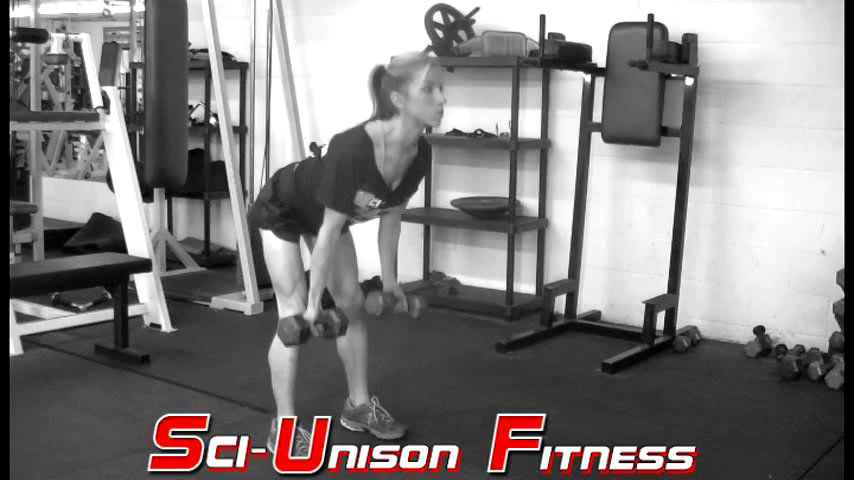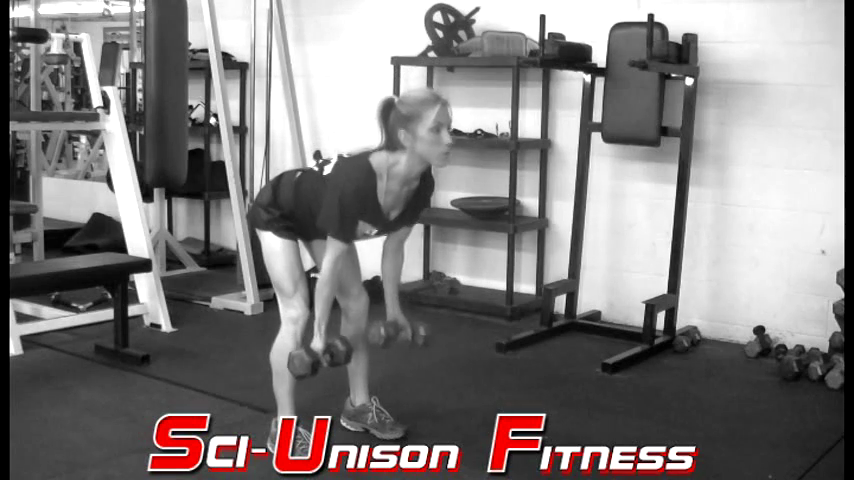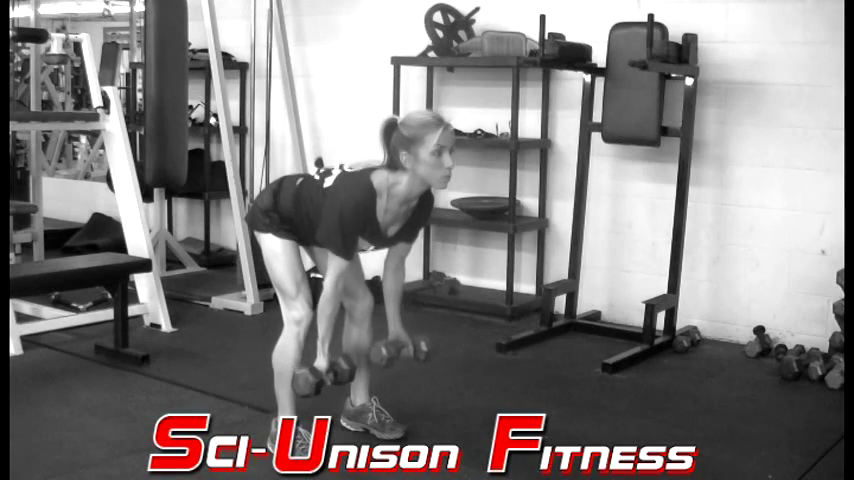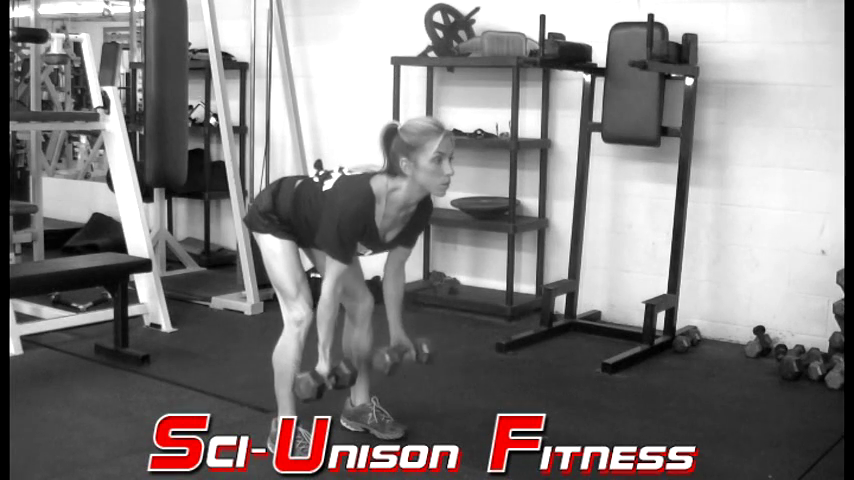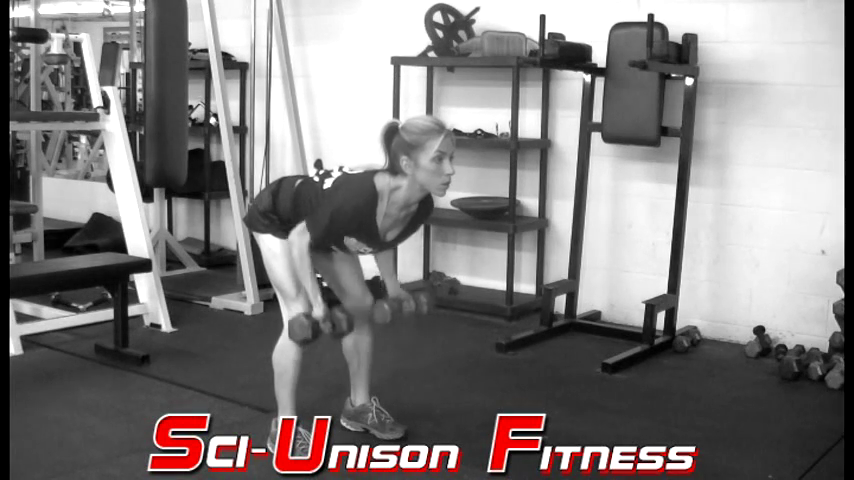
dt=0.3s
person 1, frame 1
left shoulder: (419, 153)
right shoulder: (353, 149)
left elbow: (390, 217)
right elbow: (329, 230)
left wrist: (389, 279)
right wrist: (314, 302)
left hip: (324, 212)
right hip: (280, 211)
left knee: (352, 303)
right knee: (293, 311)
left ankle: (359, 405)
right ankle: (282, 427)
person 1, frame 2
left shoulder: (421, 183)
right shoulder: (356, 179)
left elbow: (394, 244)
right elbow: (334, 259)
left wrist: (393, 307)
right wrist: (320, 332)
left hip: (321, 218)
right hip: (279, 213)
left knee: (357, 303)
right knee: (296, 312)
left ankle: (359, 405)
right ankle: (283, 427)
person 1, frame 3
left shoulder: (420, 203)
right shoulder: (356, 197)
left elbow: (394, 264)
right elbow: (335, 279)
left wrist: (395, 325)
right wrist: (323, 351)
left hip: (317, 219)
right hip: (277, 217)
left knee: (361, 304)
right knee: (299, 314)
left ankle: (359, 406)
person 1, frame 4
left shoulder: (419, 208)
right shoulder: (356, 202)
left elbow: (394, 268)
right elbow: (333, 283)
left wrist: (397, 331)
right wrist: (324, 356)
left hip: (317, 221)
right hip: (276, 217)
left knee: (362, 304)
right knee: (300, 314)
left ankle: (359, 405)
right ankle: (283, 428)
person 1, frame 5
left shoulder: (421, 206)
right shoulder: (359, 196)
left elbow: (381, 240)
right elbow: (300, 239)
left wrist: (392, 285)
right wrist: (316, 304)
left hip: (320, 222)
right hip: (276, 218)
left knee: (362, 306)
right knee: (300, 315)
left ankle: (359, 406)
